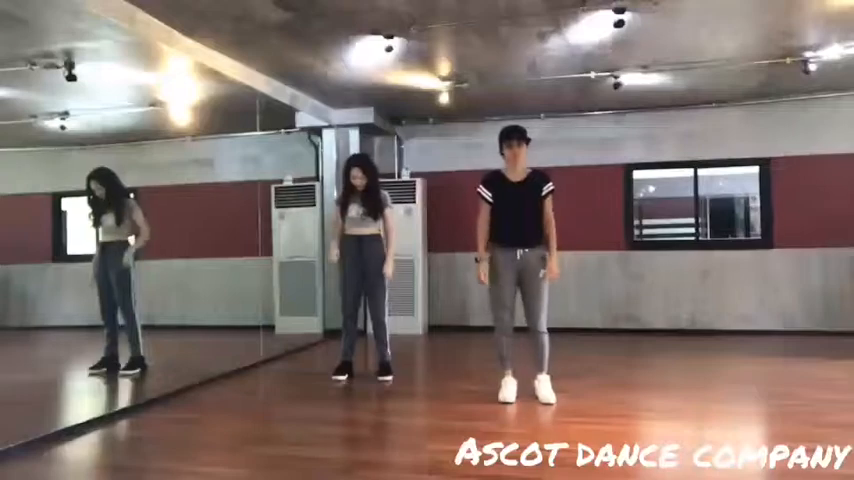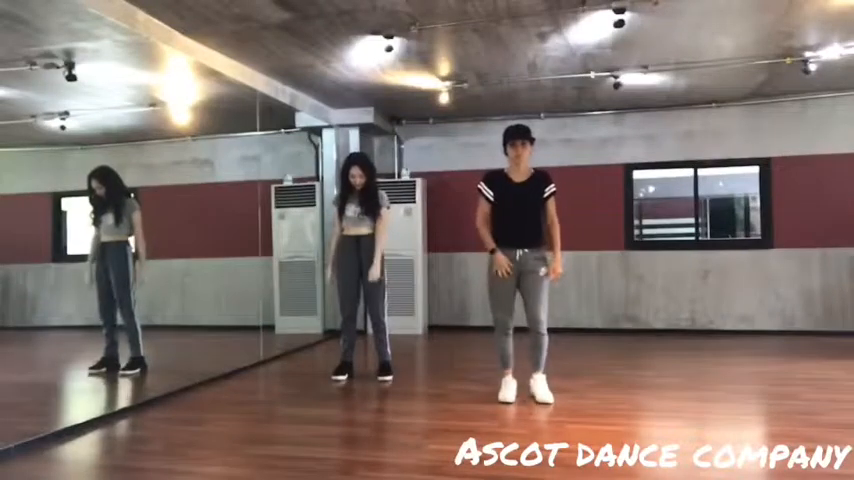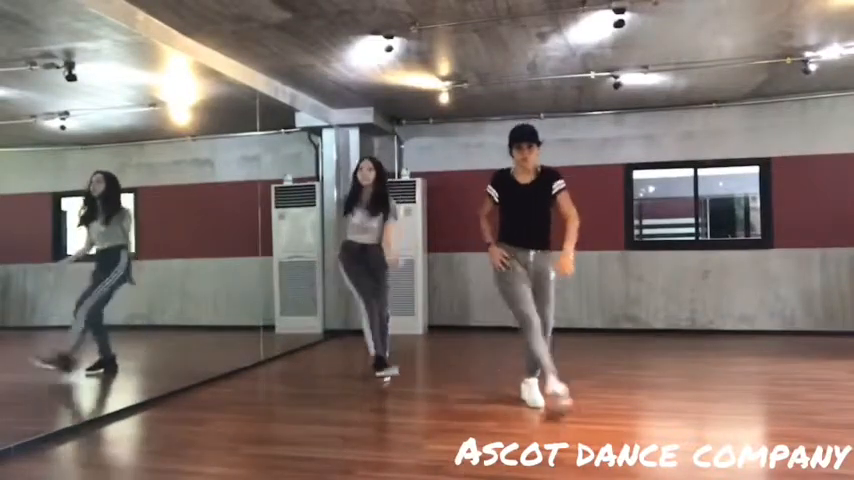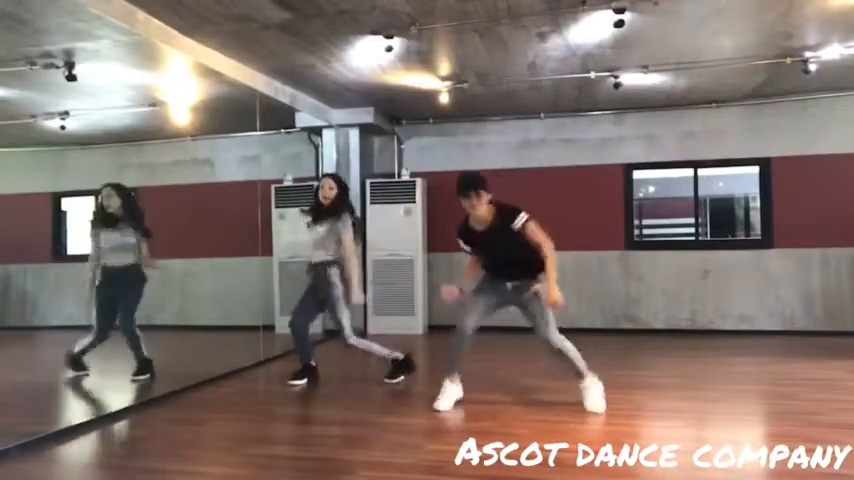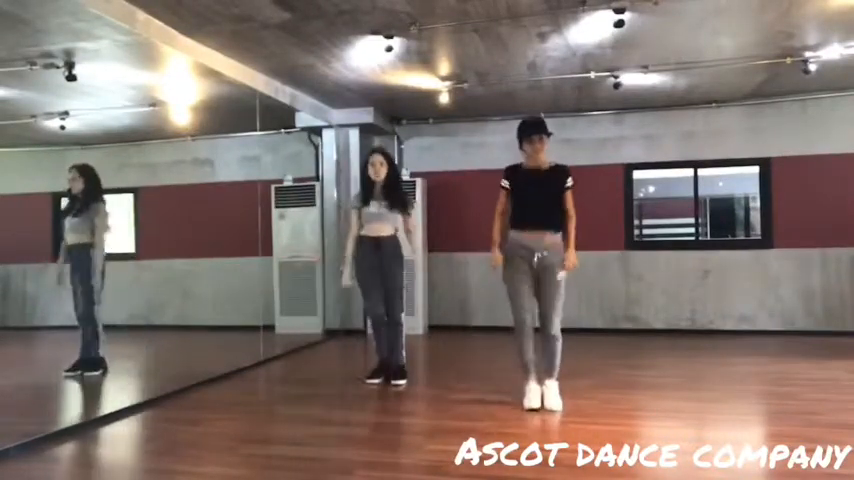
dt=1s
person 1, frame 1
left shoulder: (541, 180)
right shoulder: (491, 181)
left elbow: (548, 219)
right elbow: (484, 221)
left wrist: (553, 256)
right wrist: (481, 259)
left hip: (534, 255)
right hip: (502, 255)
left knee: (538, 321)
right knee: (503, 320)
left ankle: (542, 378)
right ankle: (508, 378)
person 1, frame 2
left shoulder: (543, 180)
right shoulder: (492, 180)
left elbow: (552, 221)
right elbow: (481, 221)
left wrist: (557, 256)
right wrist: (494, 252)
left hip: (534, 256)
right hip: (503, 256)
left knee: (538, 320)
right knee: (503, 322)
left ankle: (538, 377)
right ankle: (508, 378)
person 1, frame 3
left shoulder: (551, 178)
right shoulder: (500, 180)
left elbow: (572, 217)
right elbow: (484, 216)
left wrist: (568, 251)
right wrist: (491, 246)
left hip: (541, 258)
right hip: (509, 256)
left knee: (543, 325)
right knee: (528, 316)
left ankle: (530, 382)
right ankle: (552, 377)
person 1, frame 4
left shoulder: (511, 214)
right shoulder: (465, 232)
left elbow: (545, 245)
right elbow: (476, 264)
left wrist: (551, 285)
right wrist: (461, 290)
left hip: (528, 283)
right hip: (494, 284)
left knee: (550, 336)
right knee: (464, 327)
left ankle: (588, 381)
right ankle: (452, 384)
person 1, frame 5
left shoulder: (561, 173)
right shoulder: (511, 174)
left elbow: (569, 213)
right elbow: (500, 213)
left wrist: (571, 250)
right wrist: (495, 248)
left hip: (552, 253)
right hip: (517, 252)
left knee: (551, 324)
right knee: (524, 322)
left ankle: (550, 383)
right ankle: (531, 384)
person 2, frame 1
left shoulder: (381, 197)
right shoulder: (344, 198)
left elbow: (389, 229)
left wrist: (389, 258)
right wrist: (335, 244)
left hip: (373, 248)
right hip: (350, 249)
left knee: (377, 309)
right knee: (349, 308)
left ankle: (384, 361)
right ankle: (346, 361)
person 2, frame 2
left shoulder: (378, 197)
right shoulder: (342, 197)
left elbow: (381, 232)
right elbow: (337, 231)
left wrist: (377, 262)
right wrist: (331, 262)
left hip: (369, 249)
right hip: (347, 251)
left knee: (376, 309)
right knee: (347, 309)
left ankle: (385, 362)
right ankle: (346, 361)
person 2, frame 3
left shoulder: (386, 203)
right shoulder: (351, 199)
left elbow: (388, 235)
left wrist: (390, 252)
right wrist: (344, 253)
left hip: (374, 255)
right hip: (351, 253)
left knee: (381, 310)
right knee: (368, 301)
left ankle: (382, 359)
right ankle: (377, 357)
person 2, frame 4
left shoulder: (341, 217)
right shoulder: (320, 217)
left elbow: (350, 253)
left wrist: (355, 287)
left hip: (331, 276)
right hip: (319, 277)
left knee: (347, 336)
right knee: (297, 322)
left ankle: (400, 361)
right ankle: (309, 367)
person 2, frame 5
left shoulder: (397, 196)
right shoulder: (360, 198)
left elbow: (408, 229)
right elbow: (353, 233)
right wrist: (347, 266)
left hip: (391, 251)
right hip: (365, 251)
left knee: (394, 311)
right knee: (375, 311)
left ankle: (398, 365)
right ankle: (383, 363)
person 3, frame 1
left shoulder: (127, 205)
right shoulder: (100, 208)
left elbow: (145, 233)
right elbow: (100, 237)
left wrist: (131, 250)
right wrist: (95, 262)
left hip: (119, 254)
right hip: (103, 256)
left knee: (126, 307)
right knee: (107, 309)
left ankle: (137, 358)
right ankle: (110, 357)
person 3, frame 2
left shoulder: (129, 205)
right shoulder: (100, 207)
left elbow: (138, 235)
right elbow: (96, 237)
left wrist: (140, 263)
right wrist: (90, 264)
left hip: (120, 254)
right hip: (103, 256)
left knee: (126, 307)
right knee: (106, 310)
left ankle: (137, 358)
right ankle: (110, 357)
person 3, frame 3
left shoulder: (121, 212)
right shoulder: (91, 214)
left elbow: (126, 241)
right elbow: (89, 245)
left wrist: (128, 268)
right wrist: (70, 259)
left hip: (117, 261)
right hip: (103, 263)
left knee: (85, 306)
right knee: (92, 310)
left ankle: (68, 356)
right ankle: (107, 359)
person 3, frame 4
left shoulder: (136, 226)
right shoulder: (99, 226)
left elbow: (143, 256)
right elbow: (94, 258)
left wrist: (152, 264)
right wrist: (91, 286)
left hip: (132, 279)
right hip: (108, 279)
left knee: (127, 323)
right knee: (101, 332)
left ankle: (144, 364)
right ankle: (75, 356)
person 3, frame 5
left shoulder: (95, 205)
right shoulder: (73, 206)
left elbow: (99, 240)
right elbow: (68, 238)
left wrist: (97, 272)
right wrist: (61, 264)
left hip: (88, 258)
right hip: (76, 258)
left knee: (88, 311)
right knee: (83, 313)
left ankle: (95, 360)
right ankle: (86, 359)
